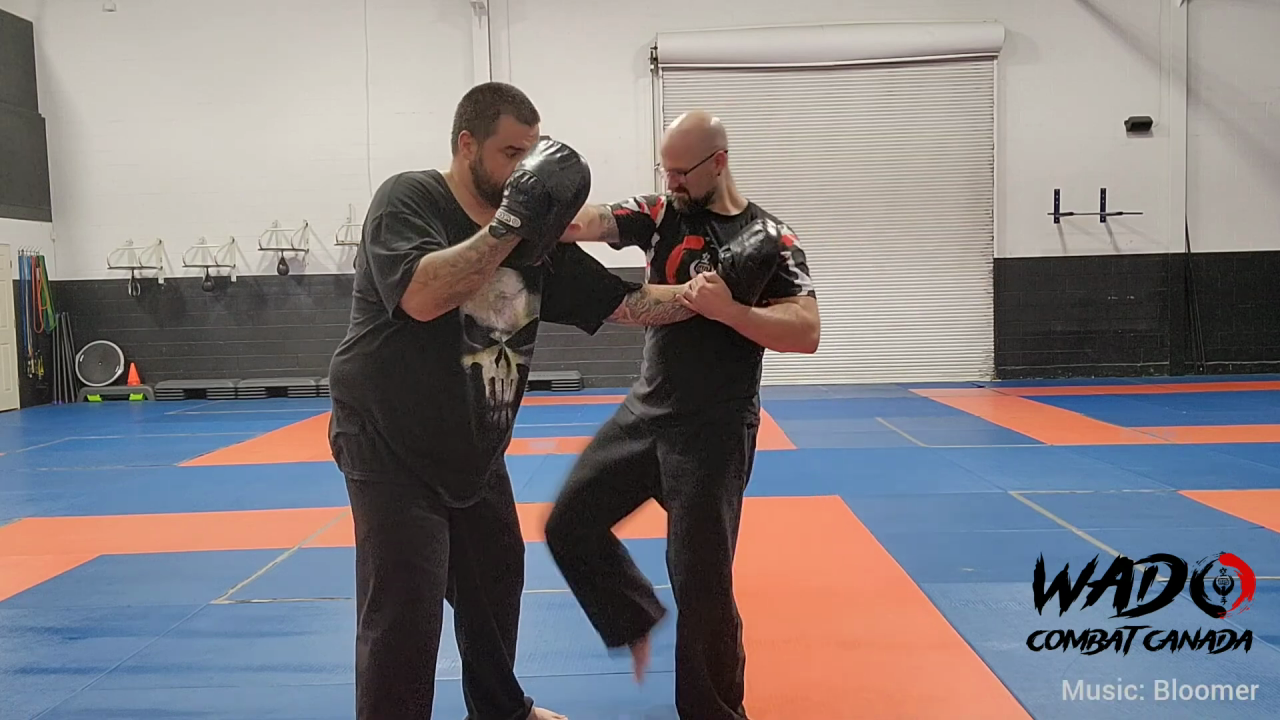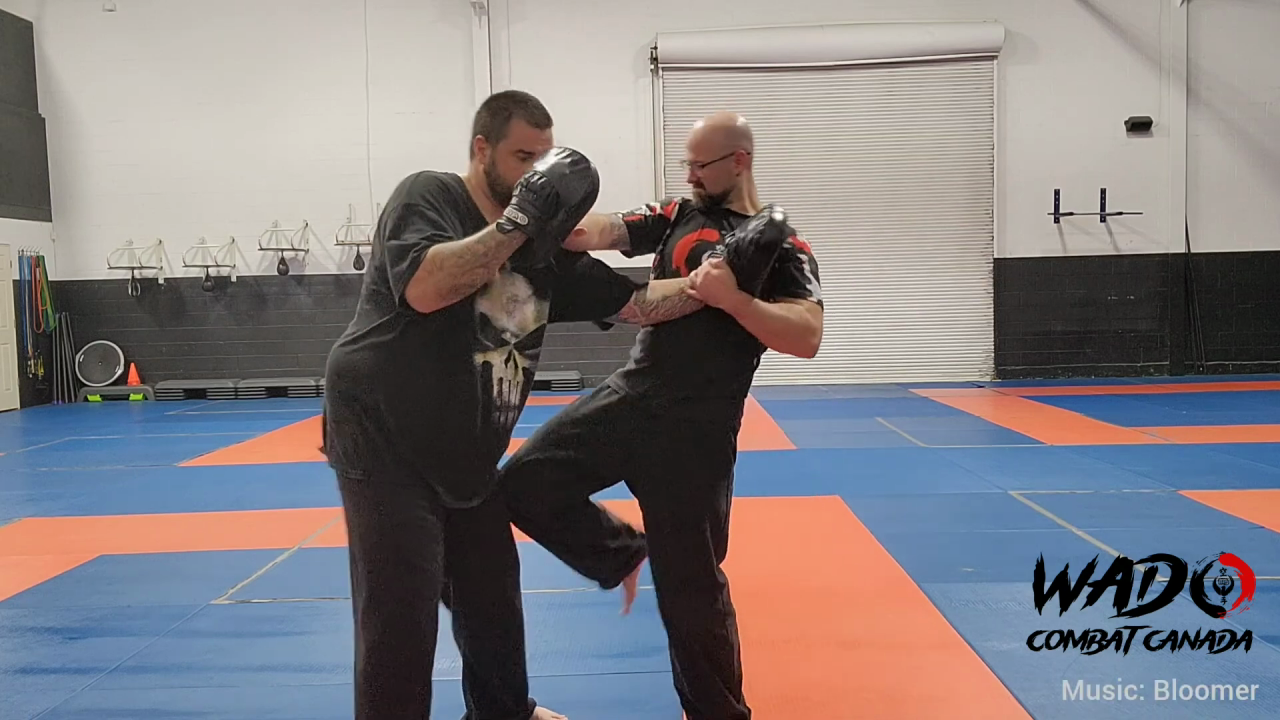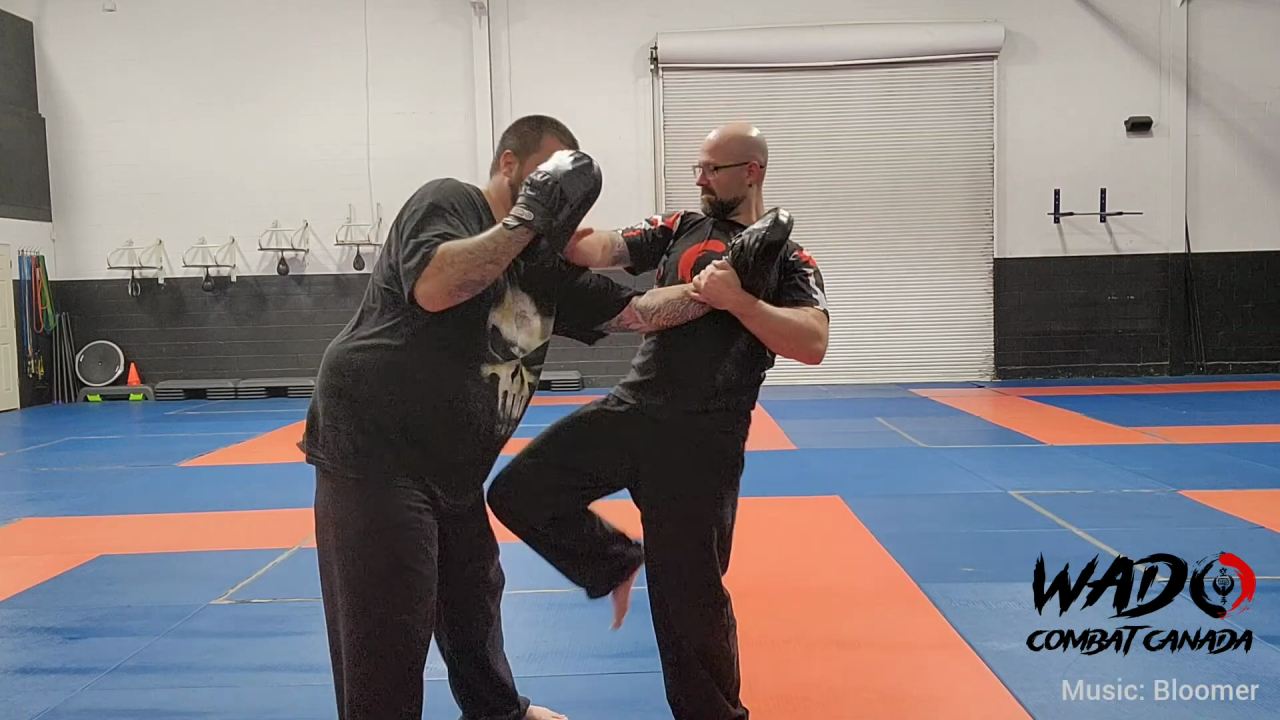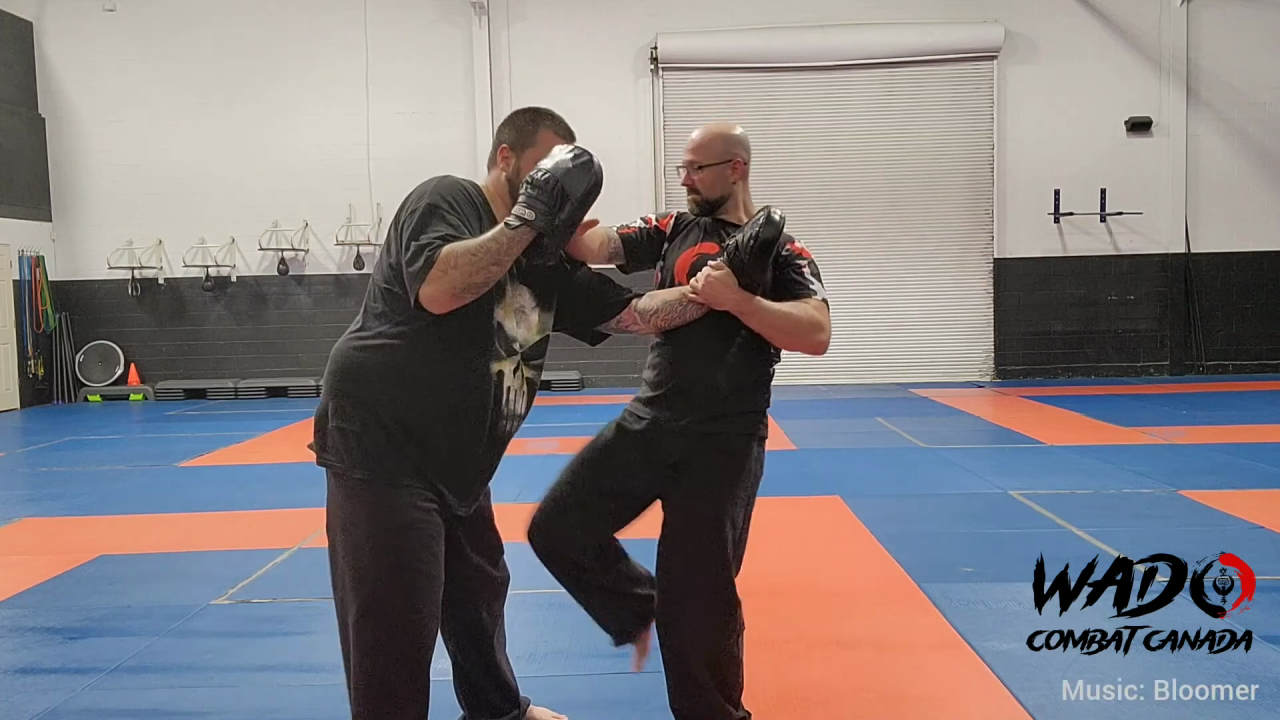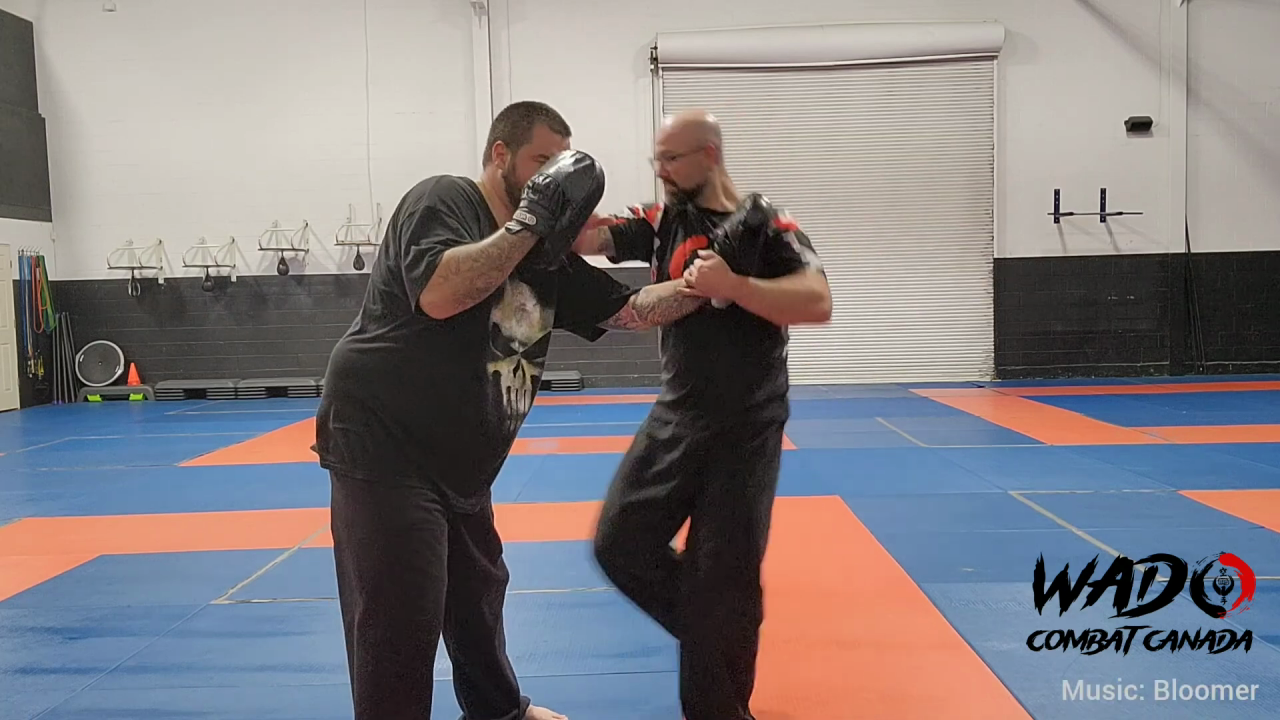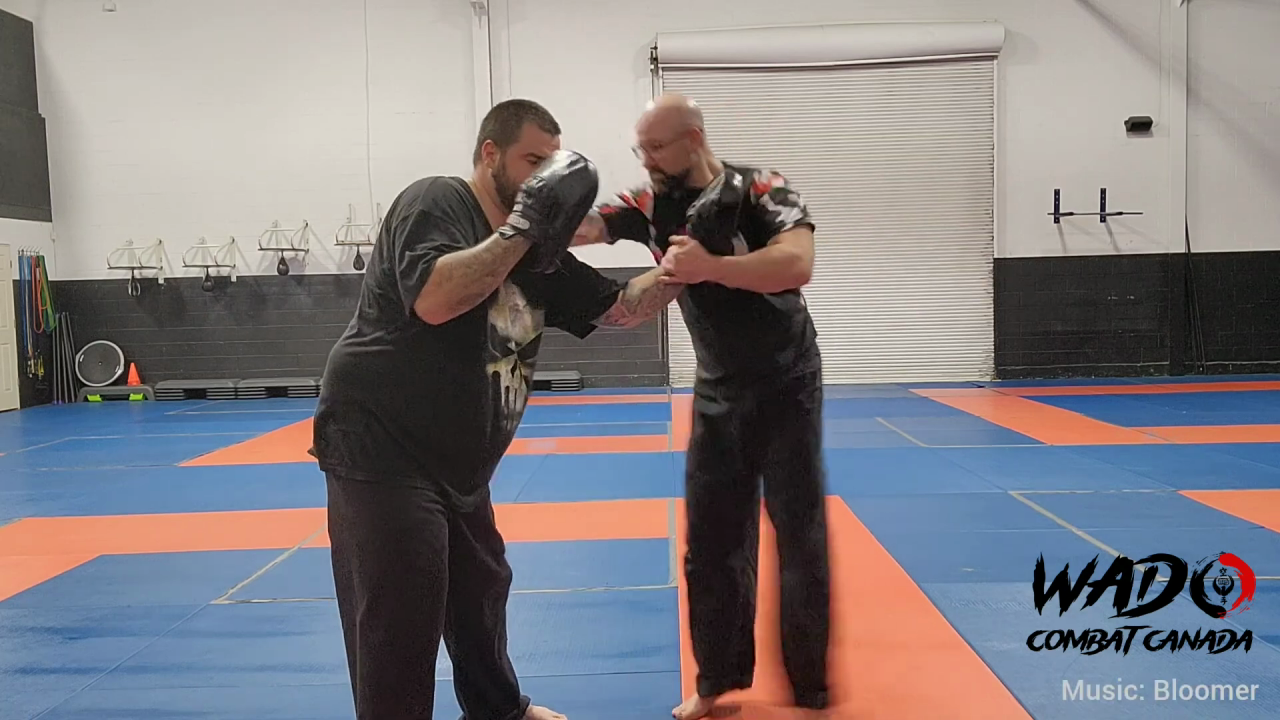
dt=0.2s
person 1, frame 1
left shoulder: (534, 234)
right shoulder: (408, 200)
left elbow: (627, 303)
right elbow: (422, 296)
right wrist: (509, 225)
left hip: (475, 454)
right hip: (392, 452)
left knee: (495, 591)
right knee: (403, 620)
person 1, frame 2
left shoulder: (543, 247)
right shoulder: (427, 197)
left elbow: (634, 301)
right elbow: (426, 288)
right wrist: (516, 219)
left hip: (465, 458)
right hip: (385, 448)
left knee: (492, 591)
right knee: (398, 622)
person 1, frame 3
left shoulder: (547, 263)
right shoulder: (446, 202)
left elbow: (634, 310)
right elbow: (434, 288)
right wrist: (525, 221)
left hip: (450, 462)
right hip: (372, 447)
left knee: (473, 595)
right knee: (386, 627)
person 1, frame 4
left shoulder: (546, 257)
right shoulder: (445, 200)
left elbow: (631, 312)
right elbow: (439, 289)
right wrist: (527, 220)
left hip: (456, 460)
right hip: (380, 446)
left knee: (478, 594)
right knee: (395, 624)
person 1, frame 5
left shoulder: (542, 250)
right shoulder: (441, 200)
left elbow: (629, 308)
right elbow: (441, 295)
right wrist: (528, 223)
left hip: (457, 461)
right hip: (384, 447)
left knee: (479, 593)
right knee: (398, 623)
person 1, frame 6
left shoulder: (532, 247)
right shoulder: (435, 203)
left elbow: (618, 305)
right elbow: (434, 302)
right wrist: (522, 227)
left hip: (455, 460)
right hip: (381, 450)
left knee: (479, 591)
right knee: (399, 625)
person 2, frame 1
left shoulder: (771, 239)
right shoulder: (662, 212)
left elbow: (807, 333)
right elbow: (583, 224)
left wrist: (728, 308)
left hip: (714, 428)
right hip: (647, 411)
left knee: (702, 576)
right knee: (569, 524)
right ankle: (636, 620)
person 2, frame 2
left shoulder: (785, 247)
right shoulder: (675, 216)
left elbow: (807, 339)
right elbow: (598, 232)
left wrist: (732, 298)
left hip: (697, 423)
right hip: (625, 398)
left knee: (689, 575)
right knee: (522, 485)
right ankle: (623, 551)
person 2, frame 3
left shoulder: (790, 260)
right shoulder: (678, 228)
left elbow: (813, 345)
right elbow: (598, 249)
left wrist: (735, 300)
left hip: (705, 434)
right hip: (630, 408)
left knee: (687, 584)
right knee: (518, 492)
right ankle: (616, 561)
person 2, frame 4
left shoulder: (784, 254)
right shoulder: (670, 229)
left elbow: (816, 335)
right elbow: (592, 244)
left wrist: (734, 299)
left hip: (726, 436)
right hip: (648, 420)
left knee: (698, 585)
right knee: (558, 531)
right ankle: (640, 606)
person 2, frame 5
left shoulder: (772, 228)
right shoulder: (659, 219)
left elbow: (817, 305)
right elbow: (587, 235)
left wrist: (732, 286)
left hip: (747, 423)
right hip: (675, 415)
left knee: (724, 575)
right knee: (622, 546)
right ankle: (710, 650)
person 2, frame 6
left shoulder: (762, 191)
right shoulder: (653, 204)
left elbow: (797, 264)
right elbow: (587, 228)
left wrist: (712, 268)
left hip: (784, 383)
right hip: (719, 390)
left knee: (799, 531)
right knee: (711, 542)
